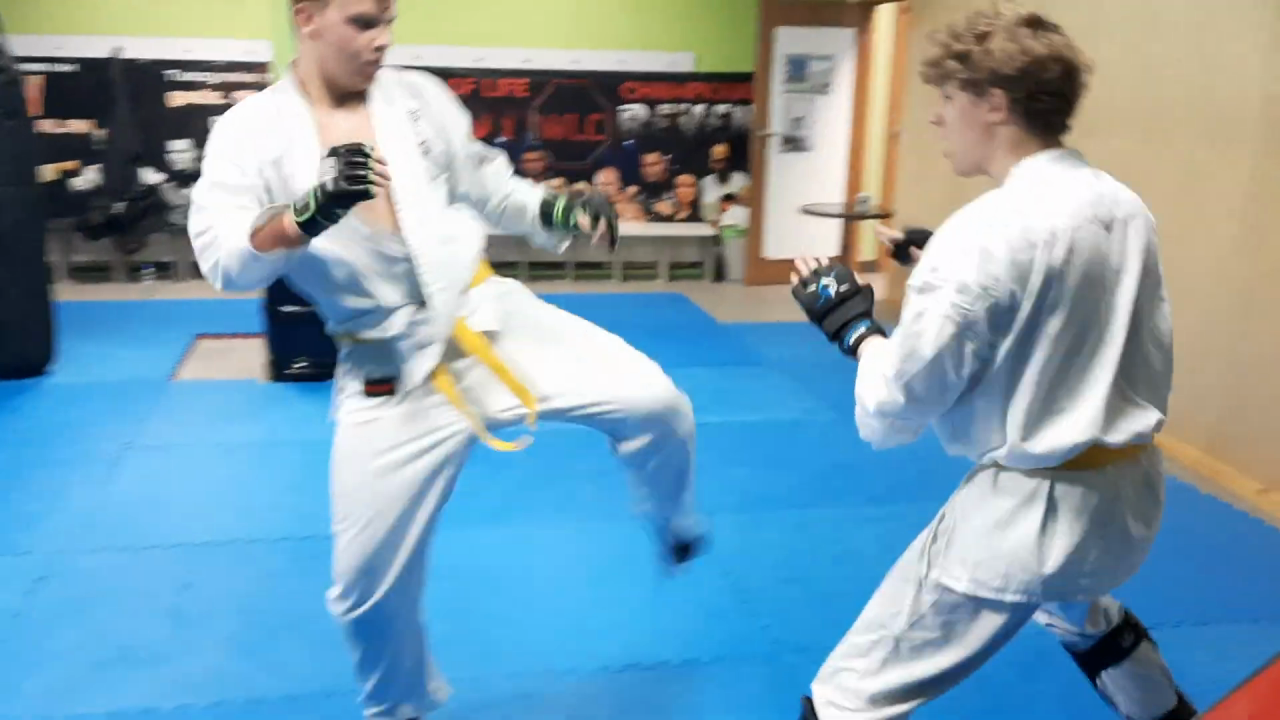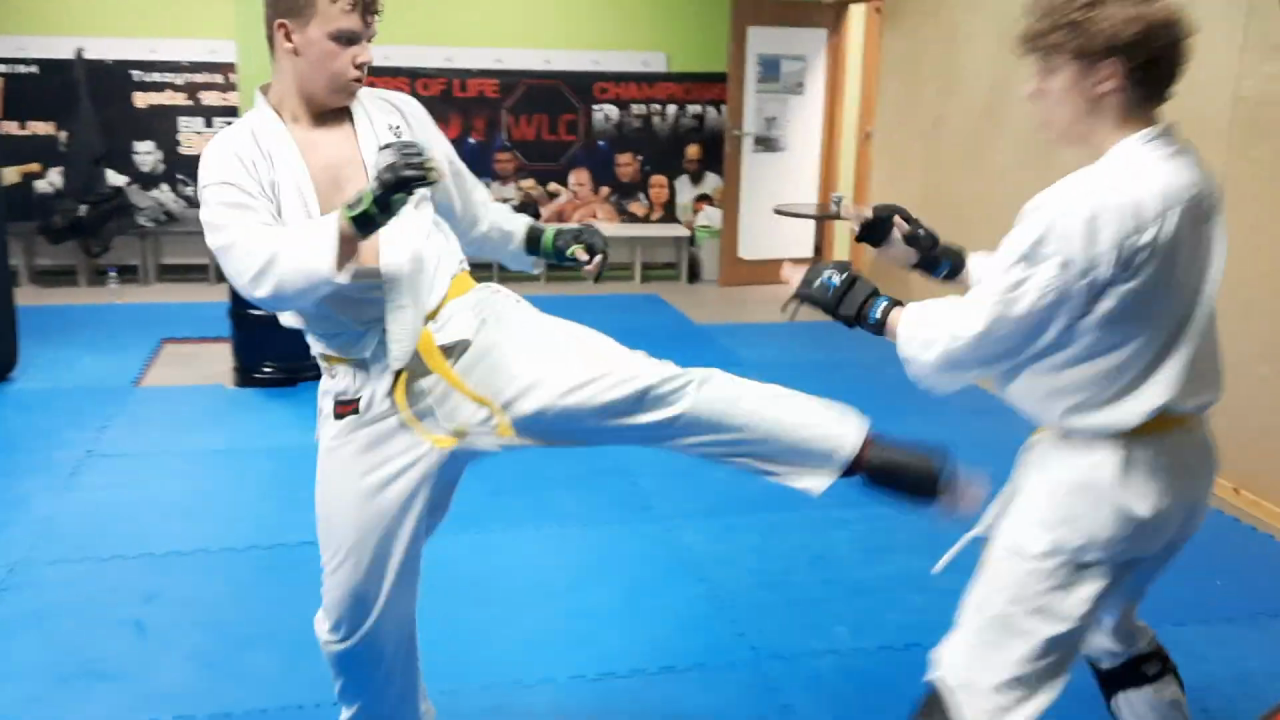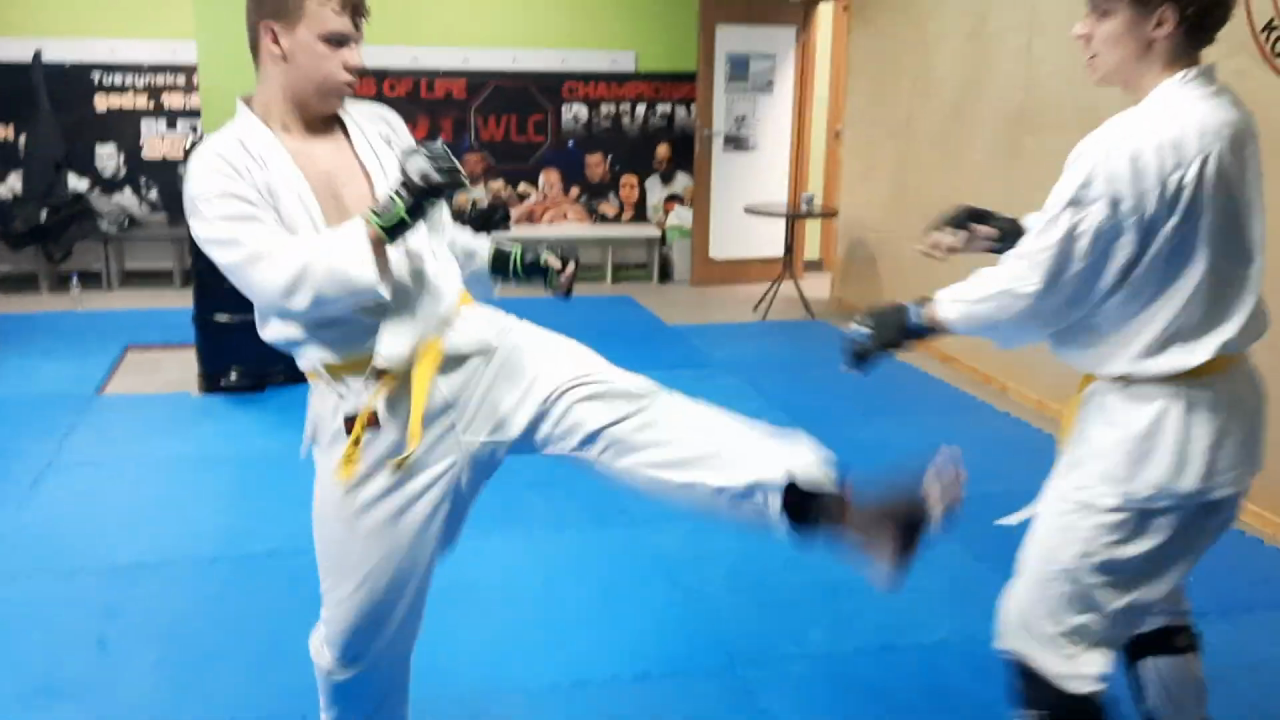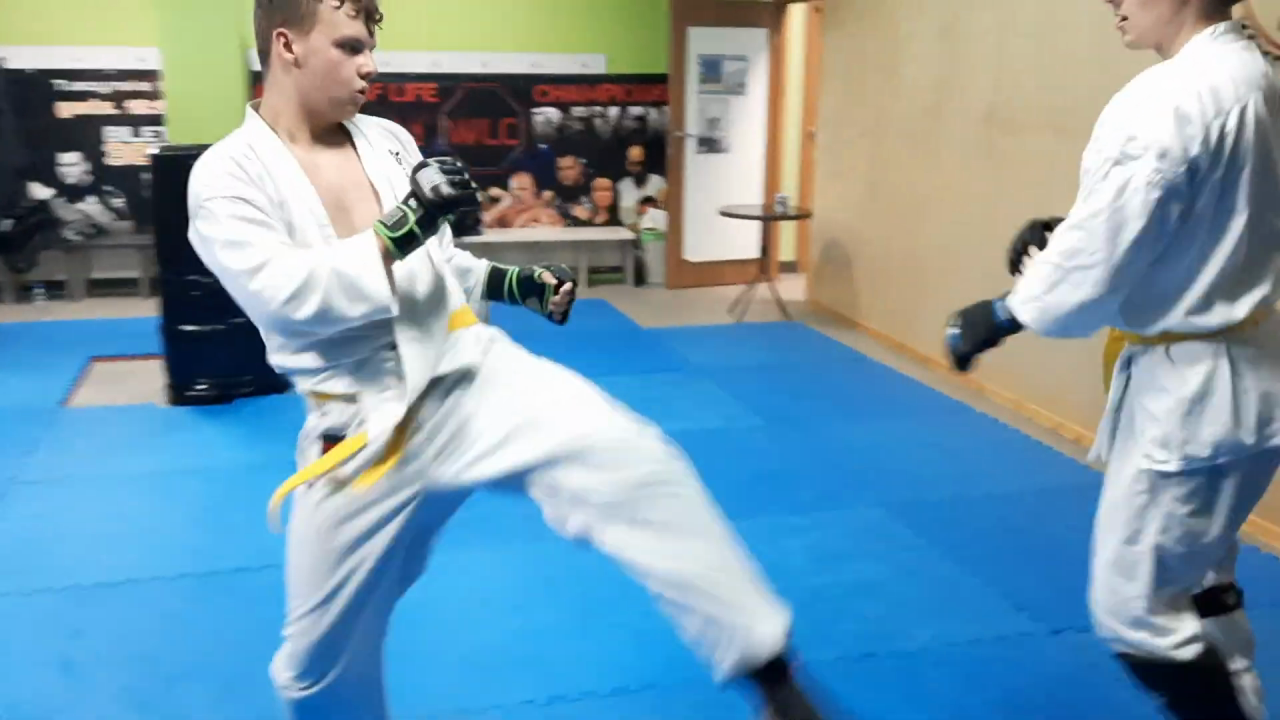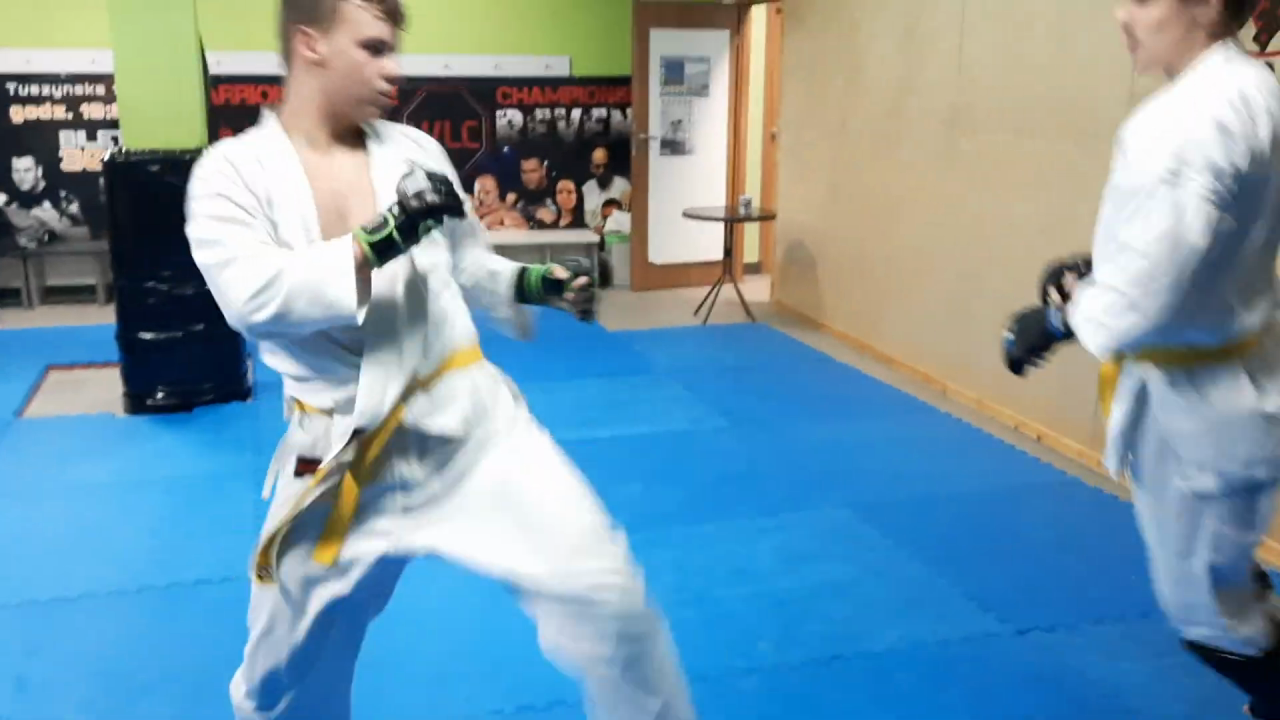
dt=0.1s
person 1, frame 1
left shoulder: (418, 97)
right shoulder: (249, 132)
left elbow: (486, 188)
right elbow: (224, 256)
left wrist: (561, 211)
right wrist: (310, 215)
left hip: (490, 327)
right hip: (386, 375)
left knee: (649, 403)
right knee: (370, 575)
left ankle: (673, 522)
person 1, frame 2
left shoulder: (397, 113)
right shoulder: (232, 157)
left elbow: (468, 210)
right elbow: (263, 270)
left wrist: (546, 239)
right wrist: (365, 210)
left hip: (468, 336)
right hip: (370, 400)
left knee: (649, 389)
right knee: (358, 604)
left ankle: (870, 456)
person 1, frame 3
left shoulder: (380, 125)
right shoulder: (222, 165)
right elbow: (291, 282)
left wrist: (516, 260)
right wrist: (396, 216)
left hip: (472, 352)
right hip: (375, 412)
left knee: (625, 409)
right knee: (361, 619)
left ankle: (855, 519)
person 1, frame 4
left shoulder: (387, 140)
right shoulder: (227, 176)
right elbow: (291, 293)
left wrist: (512, 282)
right wrist: (409, 225)
left hip: (466, 379)
right hip: (357, 434)
left knee: (620, 458)
right knee: (324, 652)
person 1, frame 5
left shoulder: (415, 149)
right shoulder: (231, 173)
right elbow: (257, 297)
left wrist: (536, 284)
right wrist: (385, 239)
left hip: (459, 417)
right hip: (334, 456)
left knee: (593, 583)
person 2, frame 1
left shoulder: (982, 238)
right shoulder: (1125, 211)
left elbow: (894, 409)
left wrist: (852, 323)
left hip: (1028, 511)
right hip: (1127, 492)
right knee: (1078, 612)
person 2, frame 2
left shoulder: (1087, 202)
right shoulder: (1184, 176)
left elbow: (968, 343)
left wrist: (867, 305)
right wrist: (942, 255)
left hip: (1094, 476)
right hip: (1170, 463)
right knee: (1113, 631)
person 2, frame 3
left shoulder: (1135, 146)
right shoulder: (1221, 117)
left elbow: (1034, 289)
left wrist: (906, 320)
right wrist: (1016, 232)
left hip: (1154, 425)
right hip: (1215, 411)
left knee: (1046, 632)
right knee: (1147, 604)
person 2, frame 4
left shoulder: (1166, 101)
left elbow: (1093, 267)
left wrist: (995, 314)
right wrist: (1066, 234)
left hip: (1188, 385)
left knee: (1135, 611)
right knee: (1193, 572)
person 2, frame 5
left shoulder: (1194, 119)
left elbow: (1151, 293)
left wrist: (1053, 324)
right wrist: (1099, 270)
left hip: (1201, 399)
left knee: (1209, 607)
right knee: (1213, 575)
